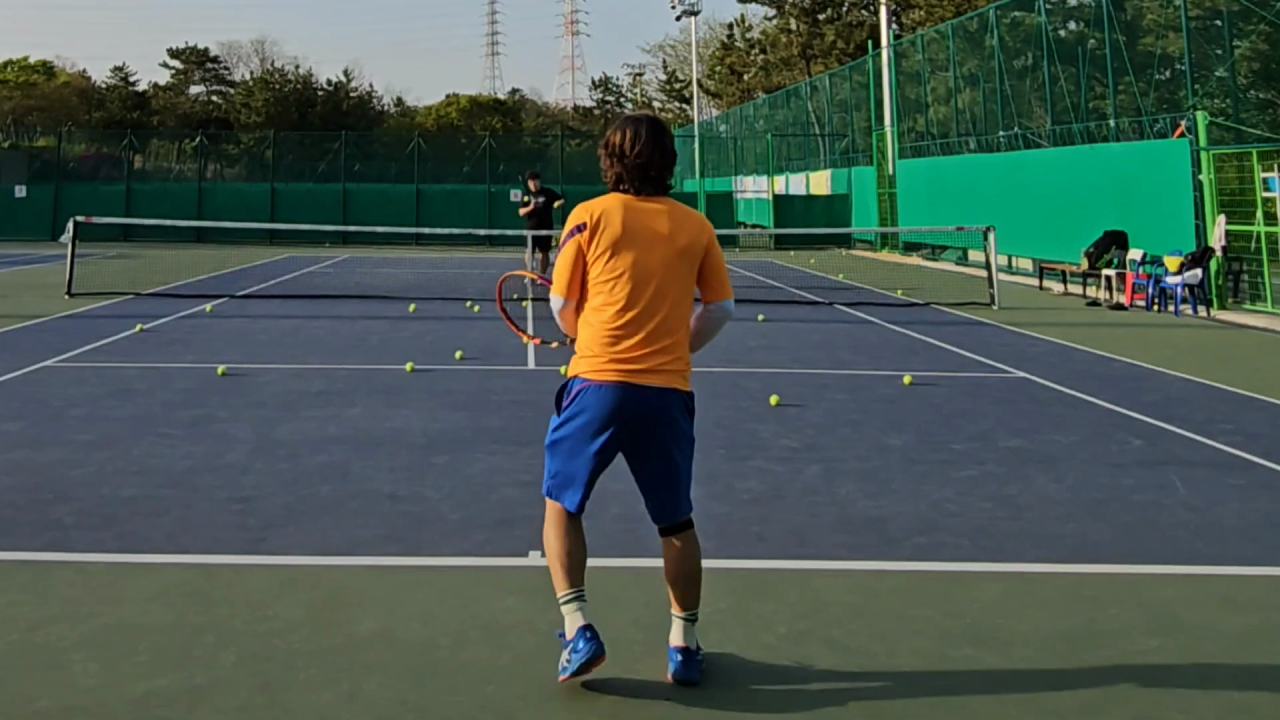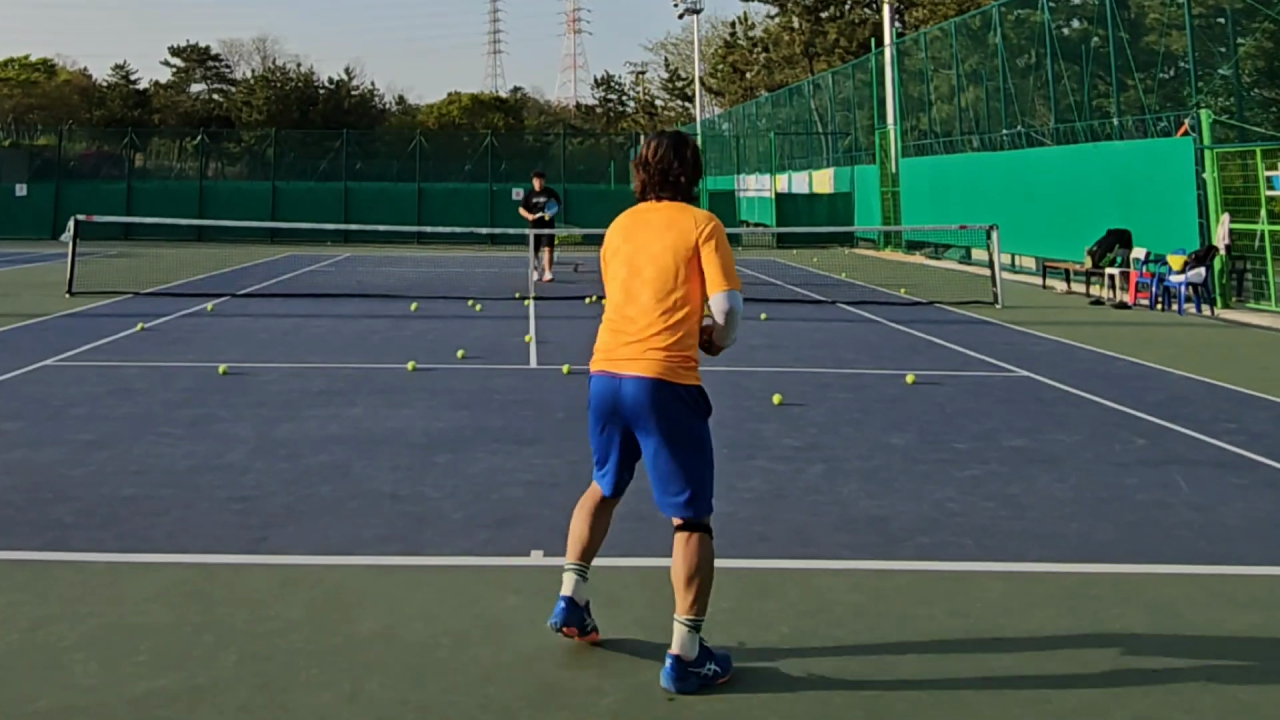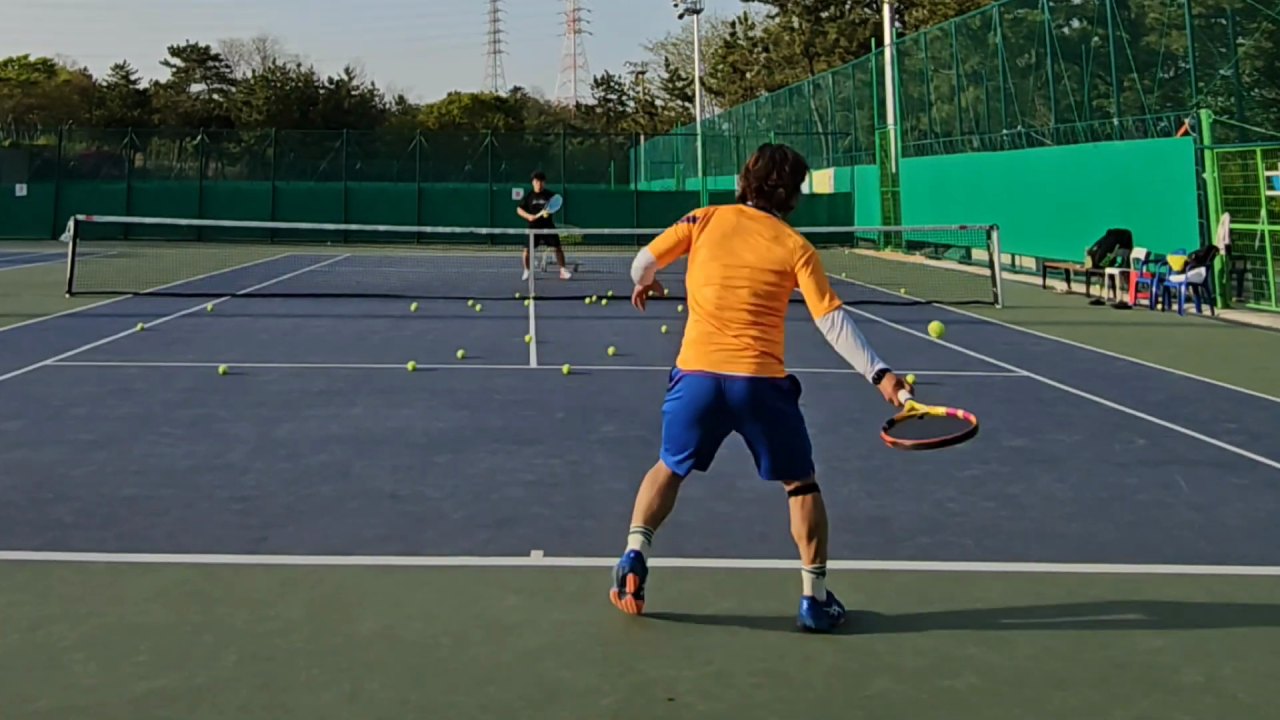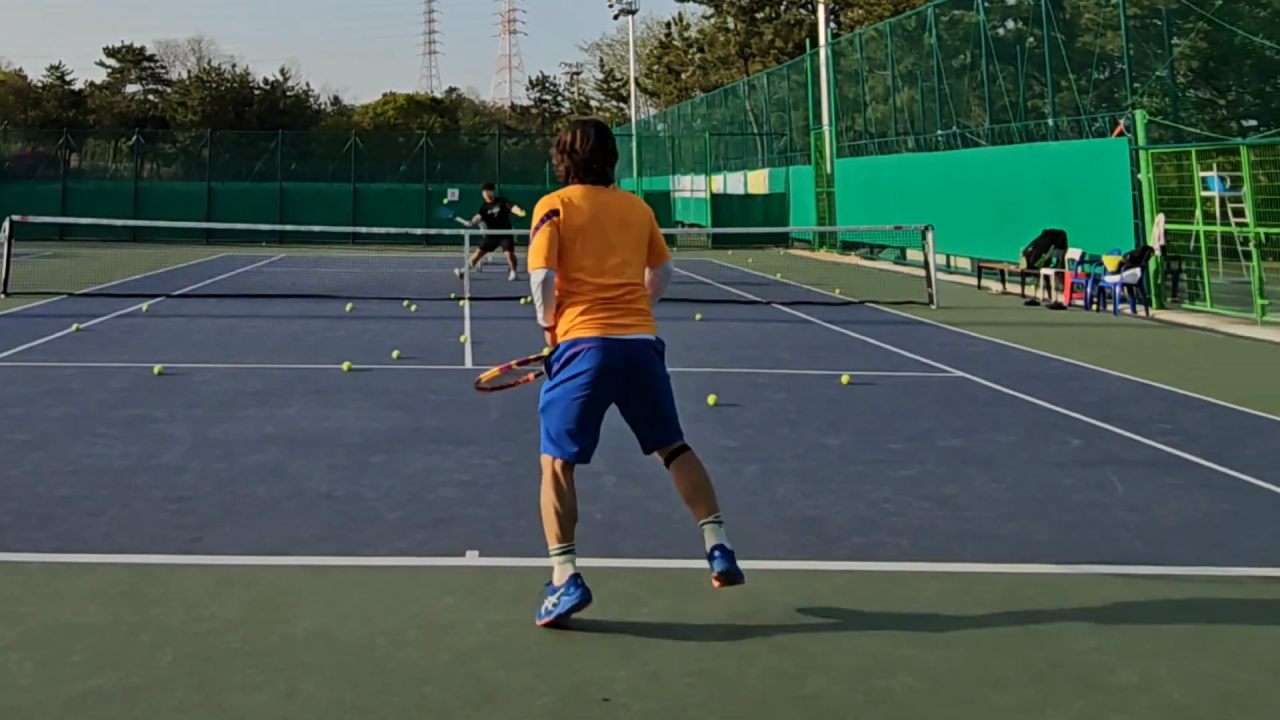
dt=0.7s
person 1, frame 1
left shoulder: (589, 216)
right shoulder: (695, 226)
left elbow: (562, 307)
right elbow: (721, 308)
left hip: (598, 385)
right hip: (667, 393)
left knee: (560, 506)
right knee: (675, 523)
left ankle: (578, 629)
right ankle: (684, 647)
person 1, frame 2
left shoulder: (619, 227)
right shoulder: (702, 225)
right elbow: (726, 307)
right wrist: (717, 337)
left hip: (607, 374)
right hip: (666, 383)
left knee: (603, 488)
right knee: (691, 521)
left ankle: (570, 598)
right ankle: (684, 654)
person 1, frame 3
left shoulder: (706, 218)
right shoulder: (797, 247)
left elbow: (645, 260)
right elbow: (832, 320)
left wrist: (642, 282)
right wrist: (878, 371)
left hip: (699, 376)
right hip: (764, 382)
left knee: (669, 470)
right knee: (801, 484)
left ankle: (634, 555)
right ankle: (816, 597)
person 1, frame 4
left shoulder: (553, 206)
right shoulder: (637, 207)
left elbow: (542, 279)
right elbow: (662, 271)
left wrist: (547, 323)
left hip: (584, 346)
right hip: (640, 344)
left knee: (555, 465)
right knee: (674, 449)
left ankle: (565, 579)
right ankle: (718, 547)
